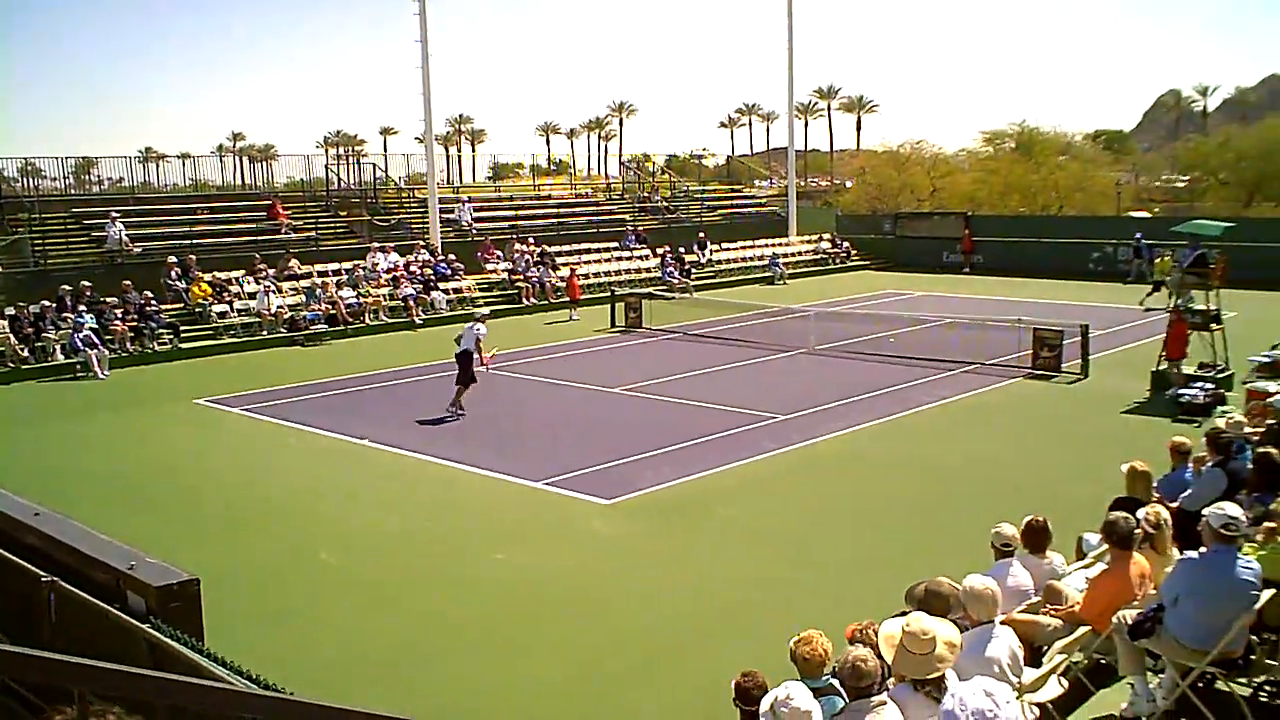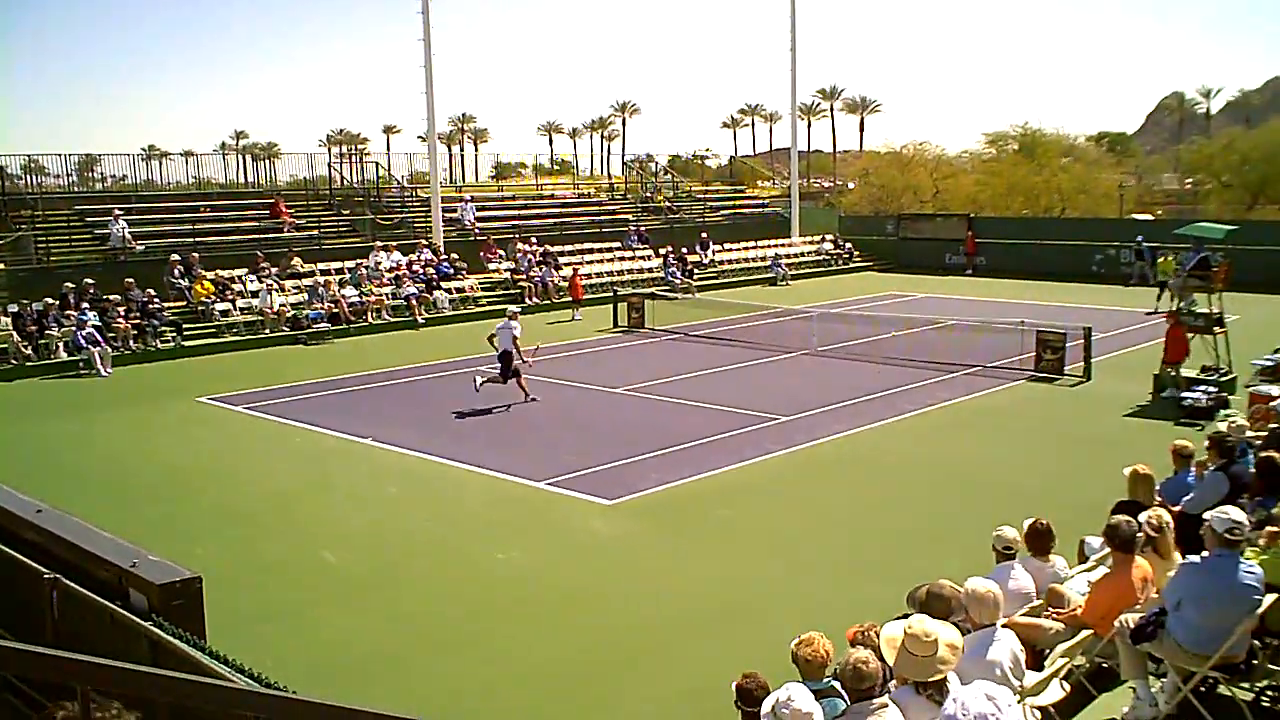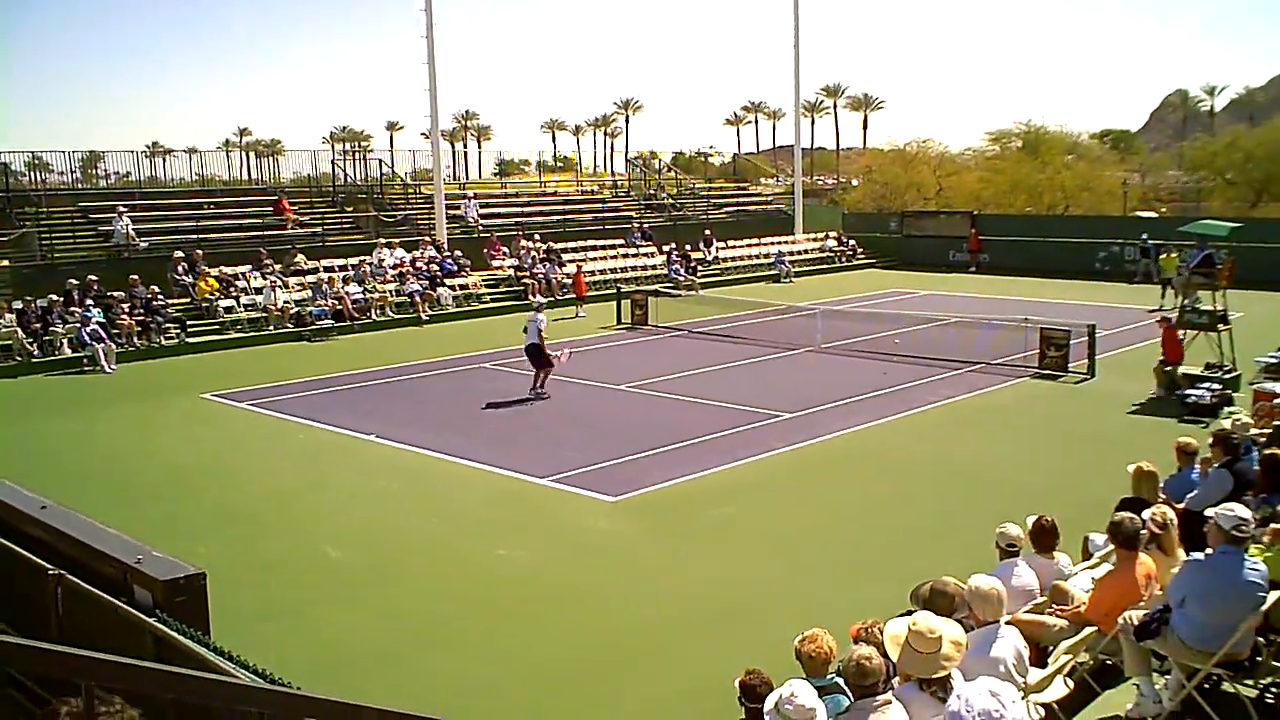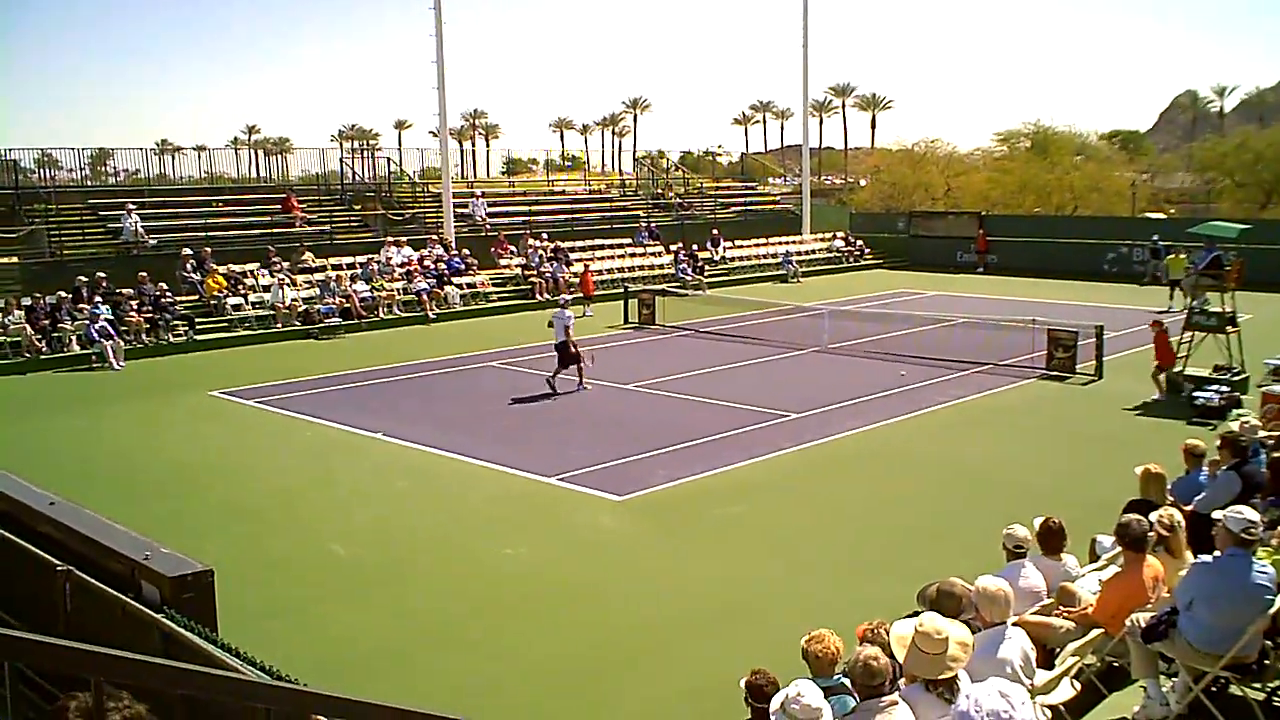
dt=0.2s
person 1, frame 1
left shoulder: (1191, 564)
right shoulder: (1254, 570)
left elbow: (1166, 598)
right elbow: (1234, 604)
left hip: (1189, 647)
right hip: (1232, 649)
left knee: (1122, 621)
left ankle: (1144, 697)
right ankle: (1168, 690)
person 1, frame 2
left shoulder: (1193, 568)
right shoulder: (1256, 574)
left elbow: (1168, 603)
right elbow: (1237, 608)
left hip: (1189, 651)
right hip: (1234, 654)
left knee: (1124, 624)
left ankle: (1145, 701)
right ankle: (1169, 694)
person 1, frame 3
left shoulder: (1197, 565)
right shoulder: (1260, 571)
left elbow: (1172, 600)
right elbow: (1240, 607)
left hip: (1194, 648)
right hip: (1238, 651)
left knee: (1128, 621)
left ankle: (1149, 698)
right ankle: (1174, 691)
person 1, frame 4
left shoulder: (1205, 568)
right shoulder: (1269, 574)
left elbow: (1180, 602)
right elbow: (1243, 607)
left hip: (1201, 650)
right hip: (1246, 654)
left knee: (1135, 624)
left ankle: (1157, 700)
right ankle: (1181, 694)
